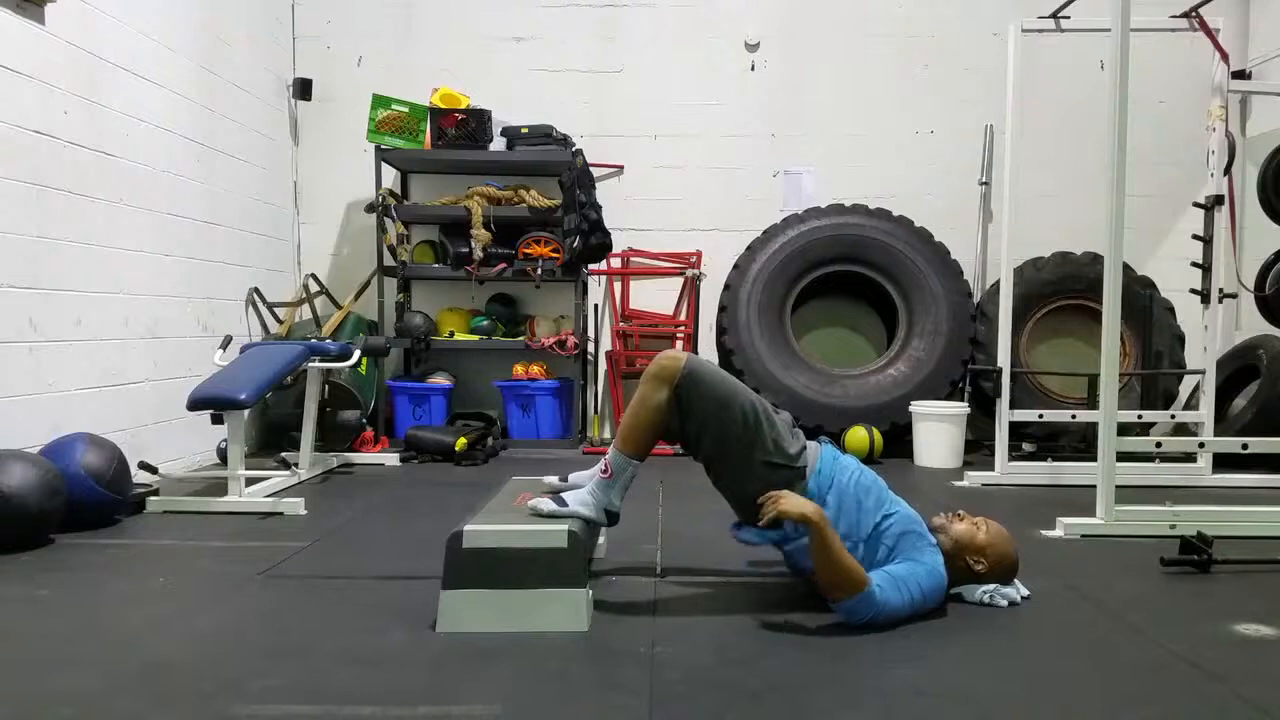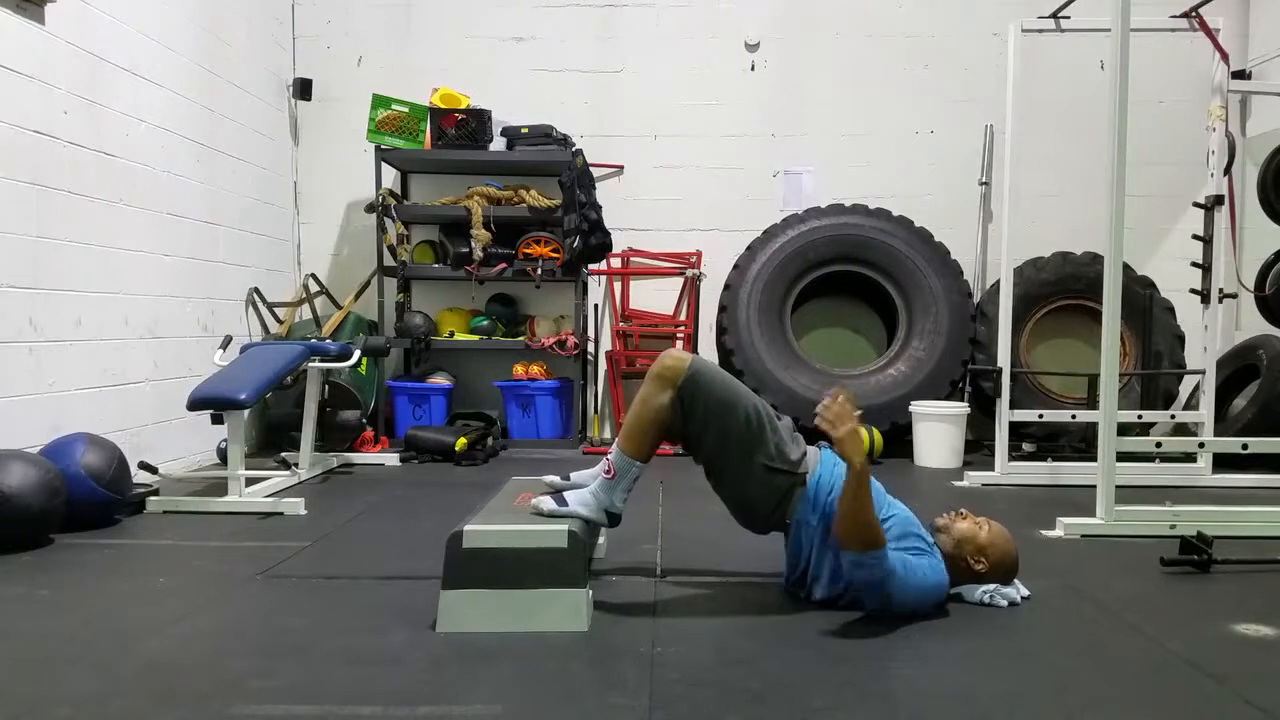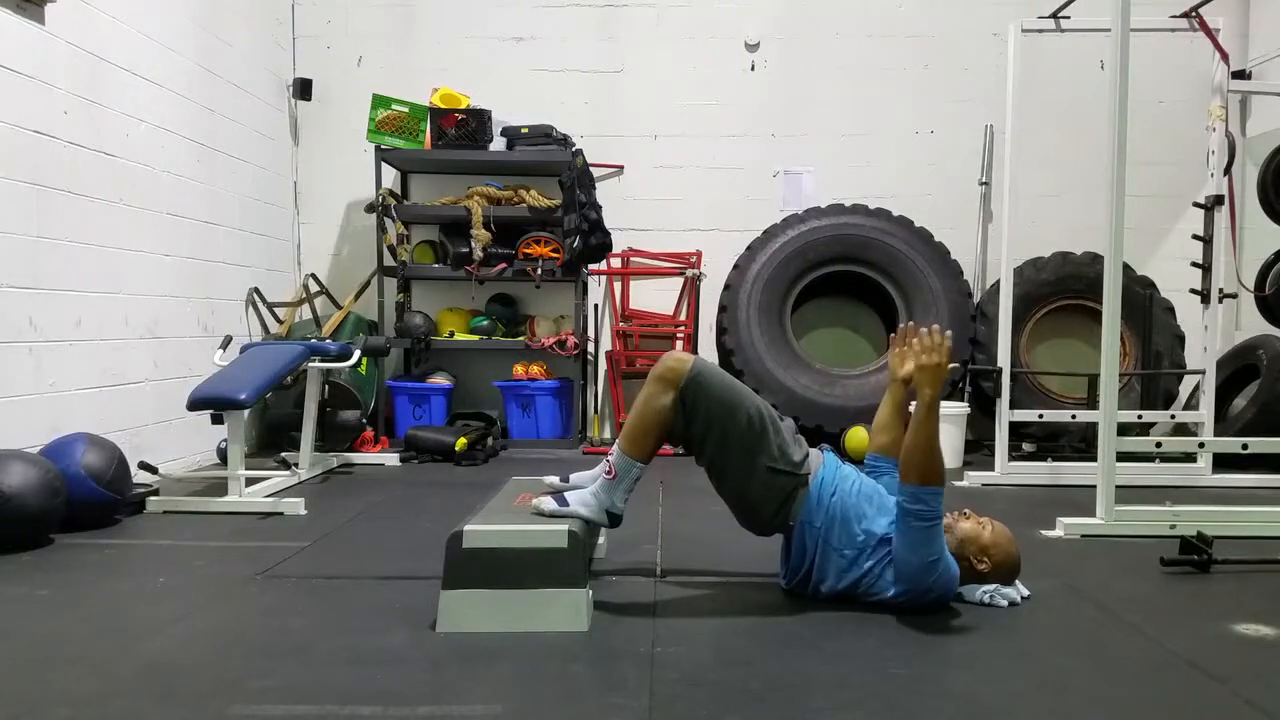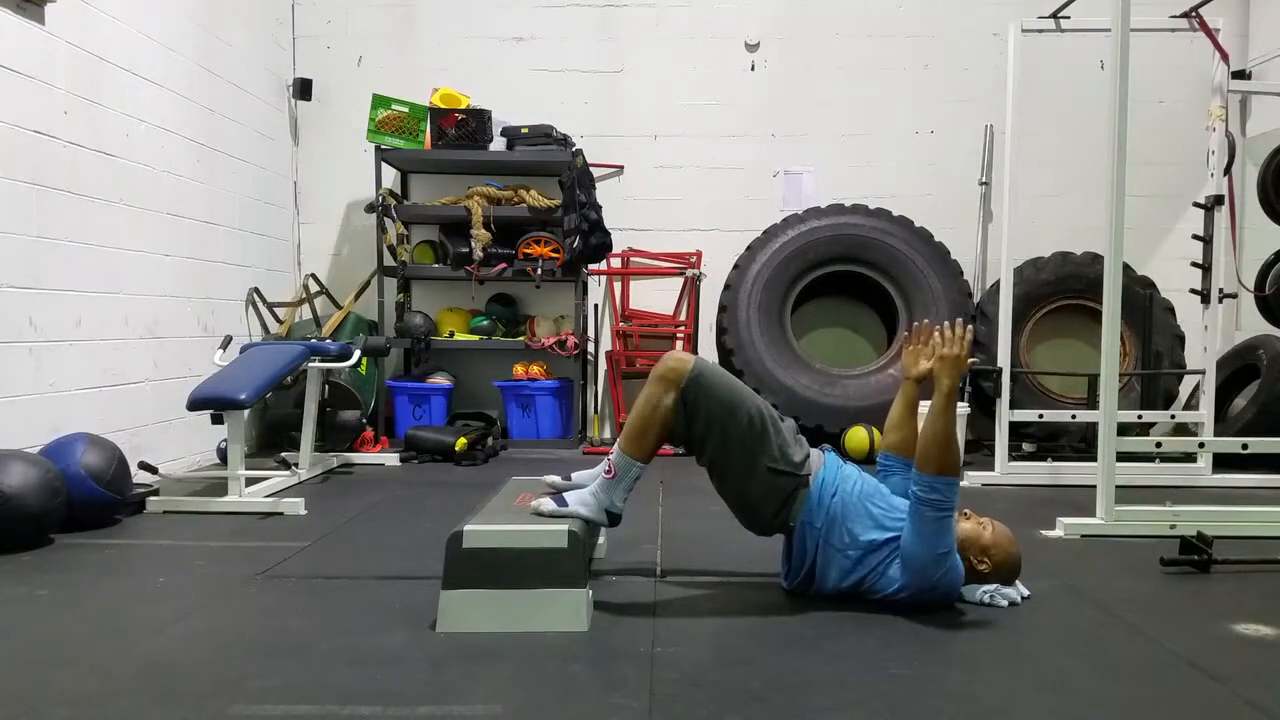
dt=0.4s
person 1, frame 1
left shoulder: (929, 576)
right shoulder: (921, 546)
left elbow: (858, 602)
left wrist: (817, 519)
left hip: (782, 472)
right hip: (801, 460)
left knee: (670, 371)
right knee: (672, 383)
left ankle: (603, 496)
right ankle: (605, 476)
person 1, frame 2
left shoulder: (929, 579)
right shoulder: (923, 546)
left elbow: (864, 562)
left wrist: (856, 462)
right wrist: (846, 441)
left hip: (785, 485)
right hip: (802, 470)
left knee: (673, 370)
right knee: (677, 390)
left ankle: (605, 497)
right ankle: (608, 476)
person 1, frame 3
left shoulder: (934, 575)
right shoulder: (916, 534)
left elbow: (922, 496)
right elbow: (883, 465)
left wrist: (929, 395)
right wrist: (899, 386)
left hip: (788, 488)
right hip: (806, 474)
left knee: (676, 371)
right knee: (678, 385)
left ankle: (605, 497)
right ankle: (608, 476)
person 1, frame 4
left shoulder: (937, 573)
right shoulder: (912, 525)
left elbow: (937, 488)
right elbow: (897, 466)
left wrist: (946, 390)
right wrist: (911, 383)
left hip: (787, 488)
right hip: (805, 472)
left knee: (677, 372)
right knee: (679, 385)
left ankle: (605, 498)
right ankle: (608, 476)
